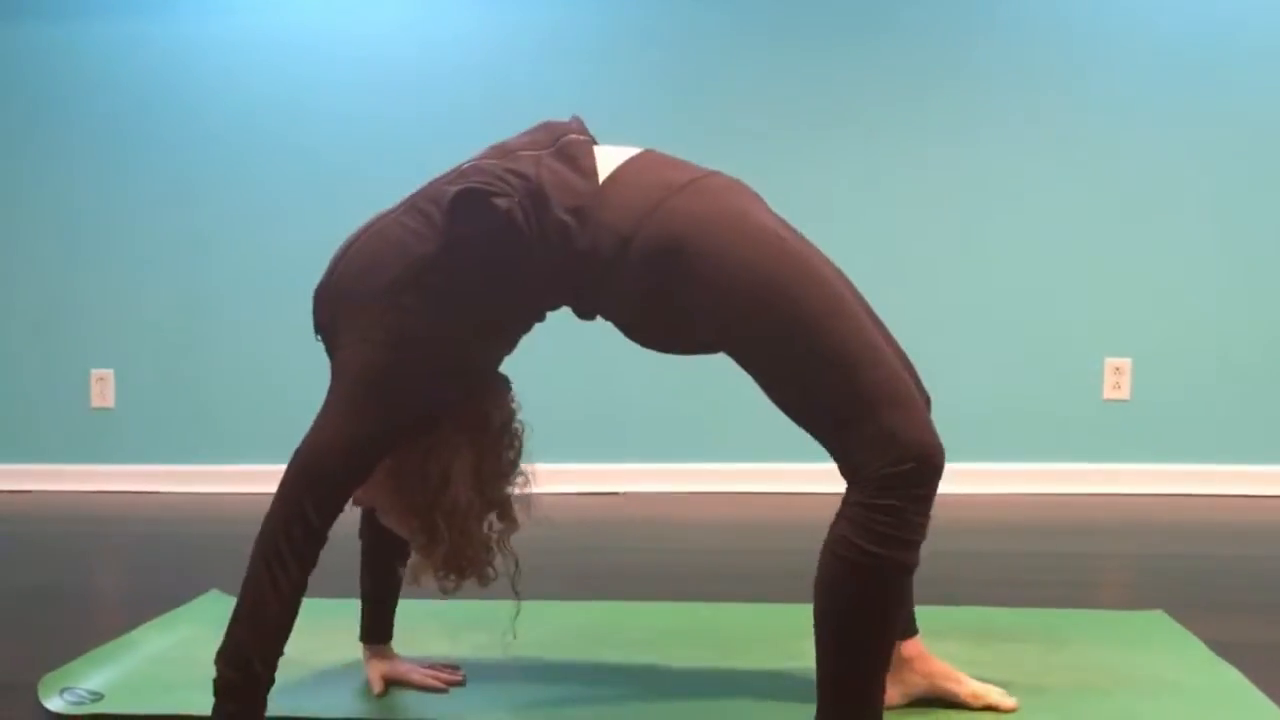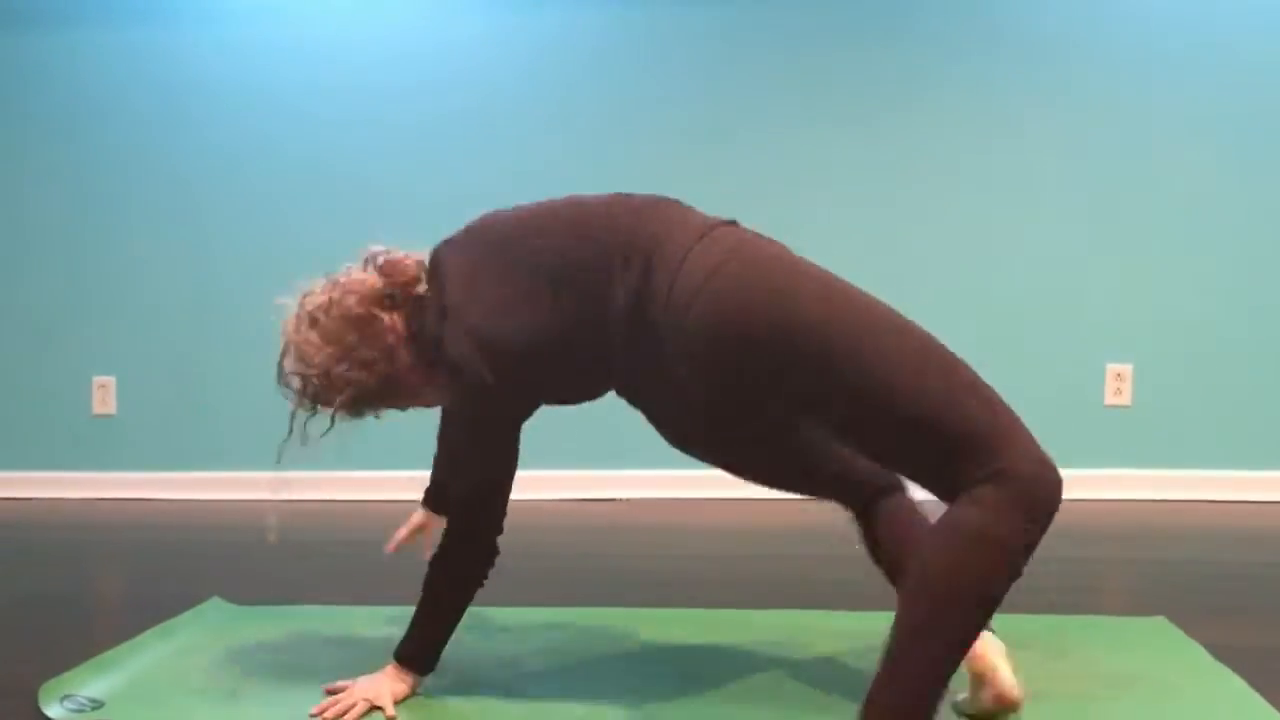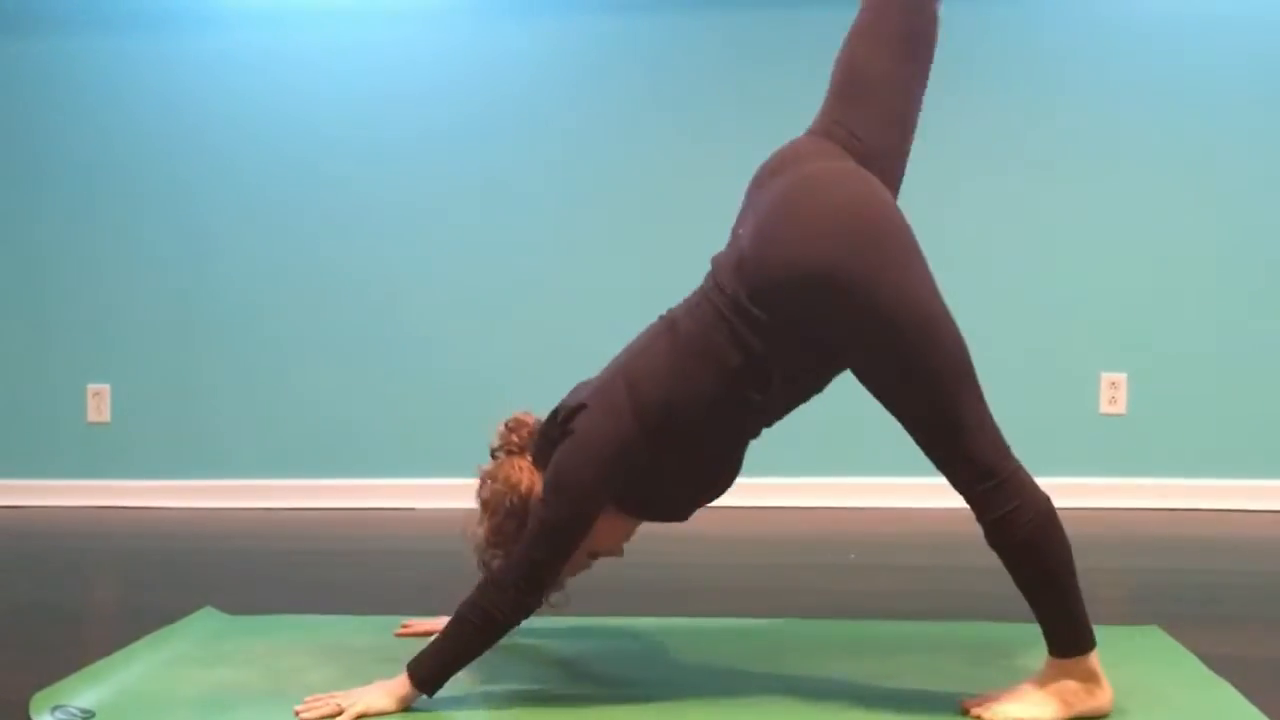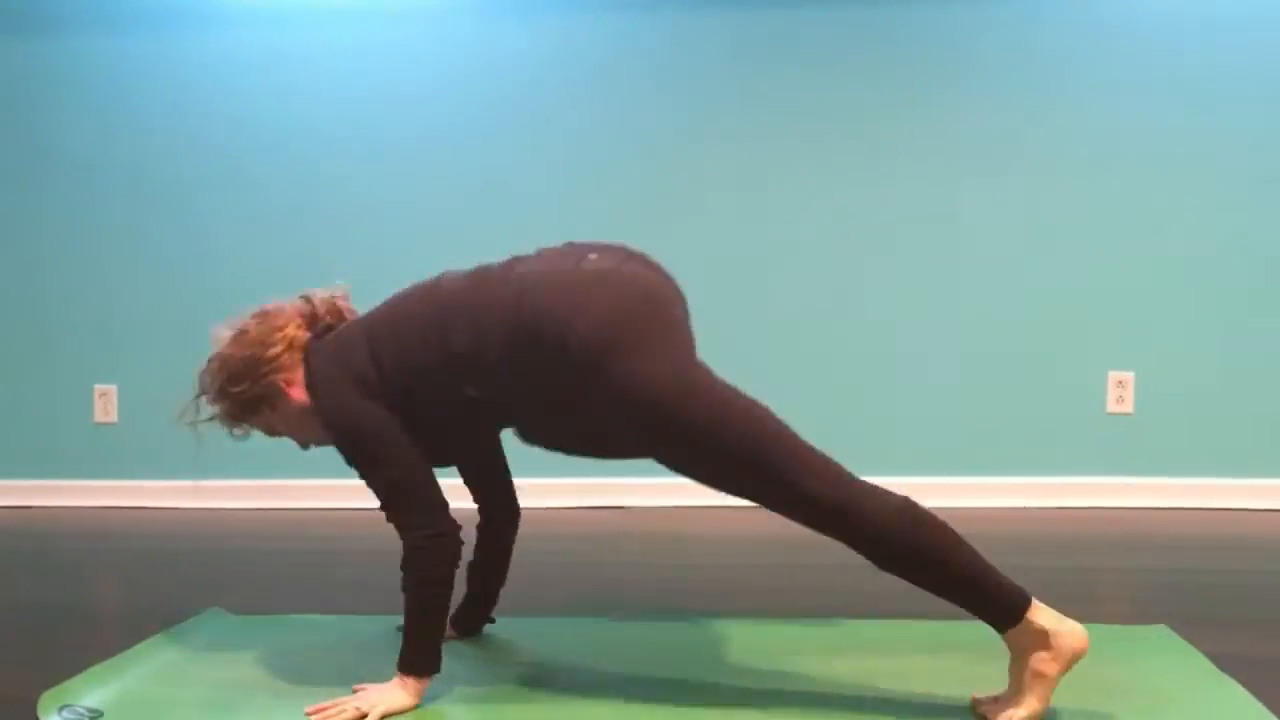
dt=0.5s
person 1, frame 1
left shoulder: (376, 384)
right shoulder: (384, 363)
left elbow: (284, 547)
right elbow: (341, 512)
right wrist: (376, 647)
left hip: (641, 226)
right hip: (638, 216)
person 1, frame 2
left shoulder: (468, 351)
right shoulder: (460, 272)
left elbow: (476, 531)
right wrist: (441, 500)
left hip: (705, 320)
right hip: (727, 295)
person 1, frame 3
left shoulder: (594, 457)
right shoulder: (589, 430)
left elbow: (518, 577)
right elbow: (517, 575)
right wrist: (449, 624)
left hip: (826, 260)
right hip: (813, 193)
left knee: (975, 462)
person 1, frame 4
left shoulder: (347, 394)
right shoulder: (378, 359)
left elbow: (431, 530)
right elbow: (494, 492)
right wrist: (470, 618)
left hip: (599, 333)
right hip: (617, 280)
left knee: (819, 491)
left ankle: (1036, 630)
